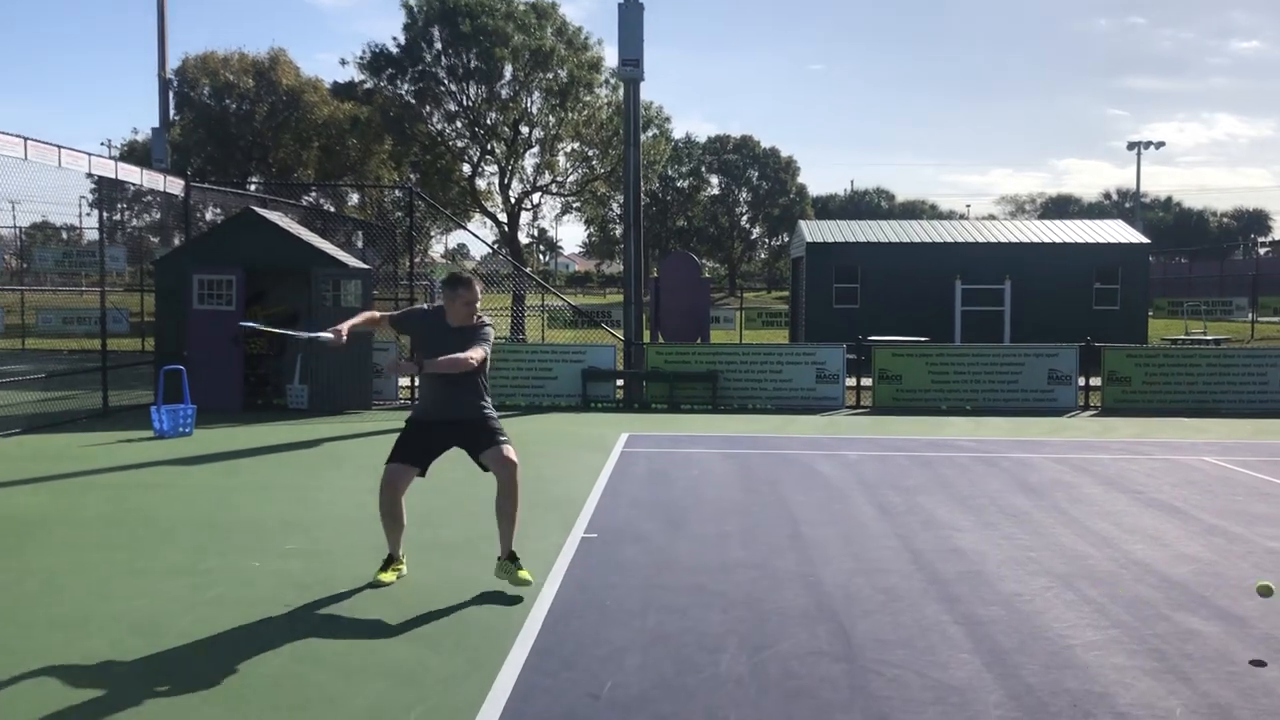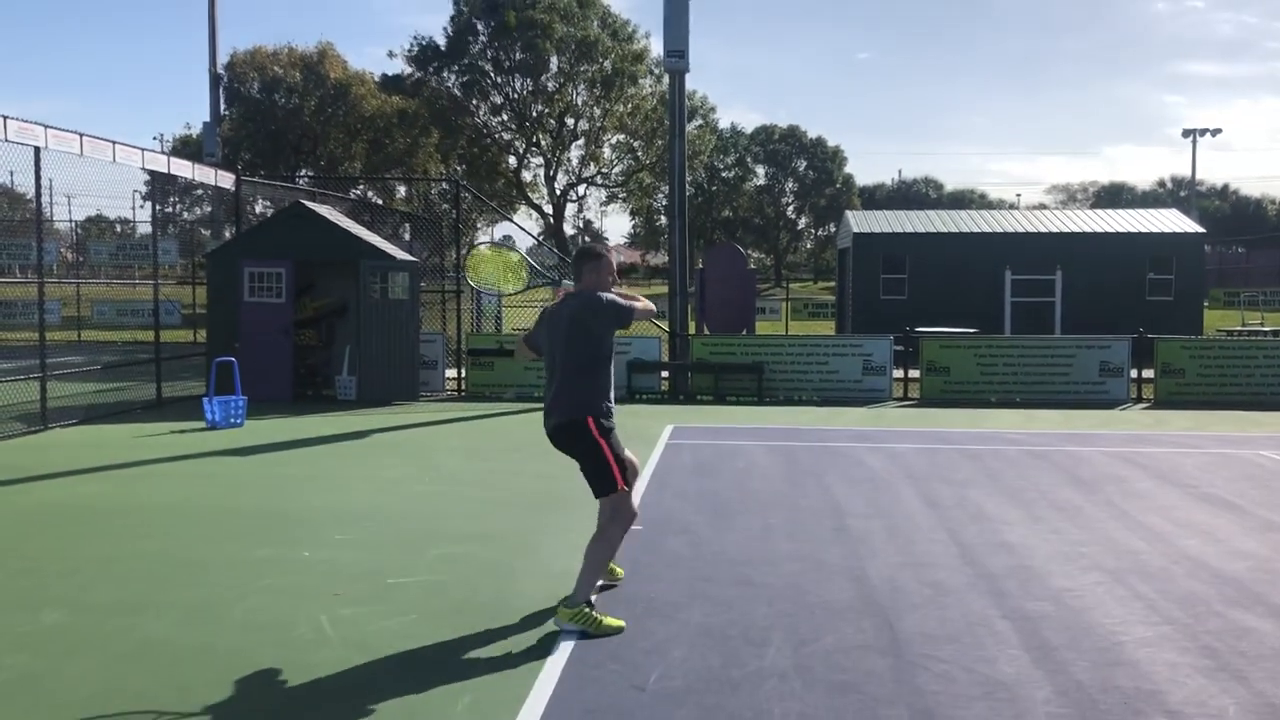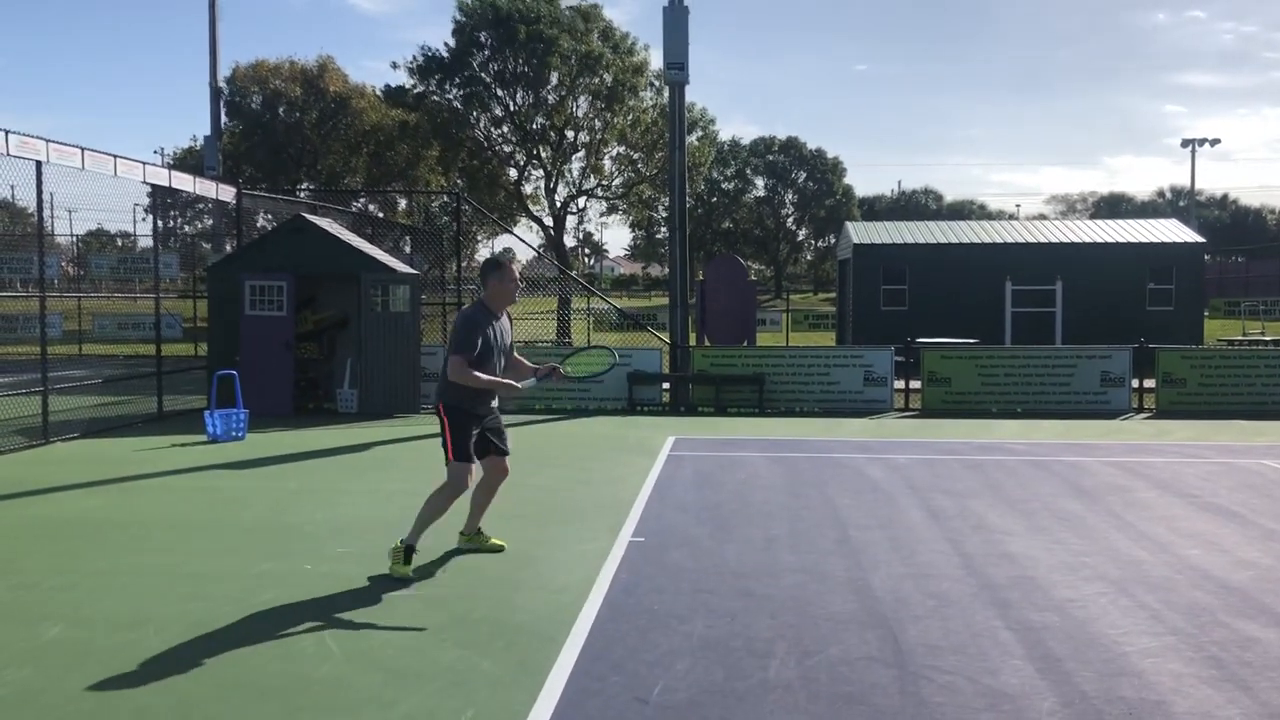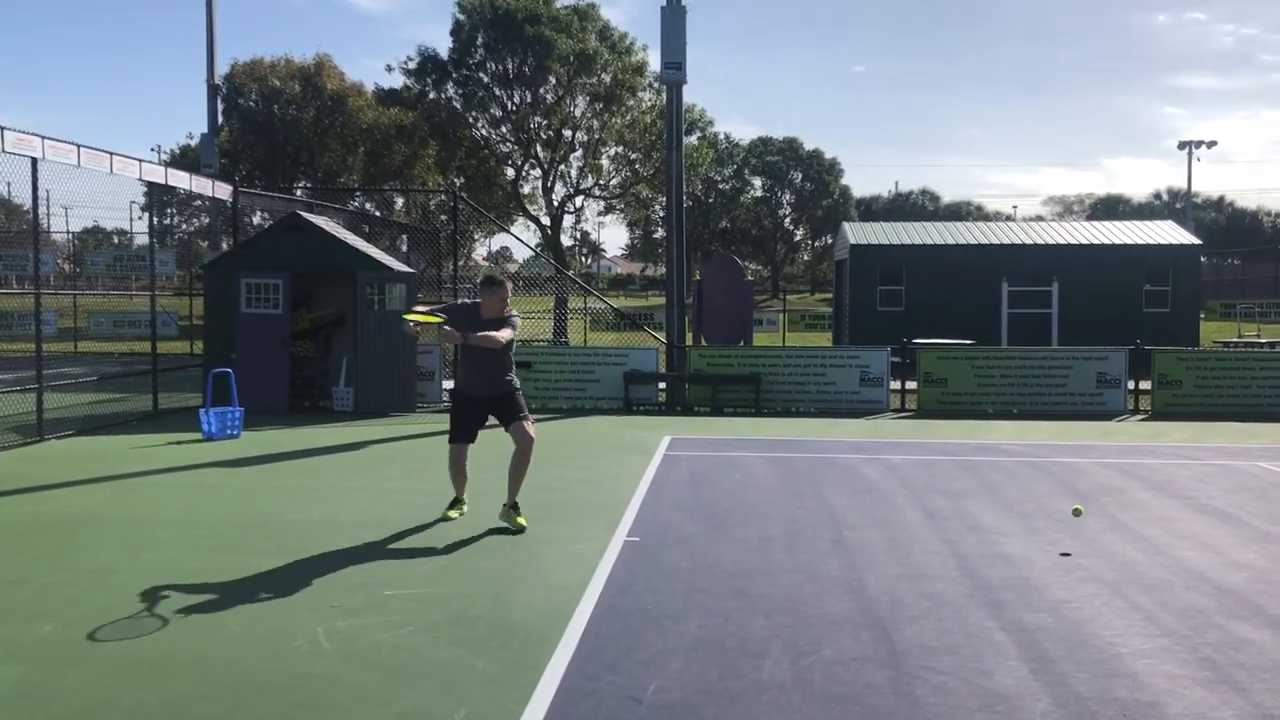
dt=1s
person 1, frame 1
left shoulder: (482, 329)
right shoulder: (423, 317)
left elbow: (469, 360)
right elbow: (377, 317)
left wrist: (420, 366)
right wrist: (346, 326)
left hip: (475, 416)
right hip: (428, 417)
left knee: (508, 465)
right knee: (390, 484)
left ankle: (506, 557)
right ankle: (395, 558)
person 1, frame 2
left shoulder: (553, 312)
right shoulder: (598, 304)
left elbow: (524, 351)
right elbow: (648, 309)
right wrist: (611, 289)
left hip: (562, 421)
right hip: (584, 419)
left knee: (629, 469)
right knee: (621, 510)
left ankle: (599, 562)
right ankle: (576, 605)
person 1, frame 3
left shoulder: (503, 317)
right shoulder: (472, 319)
left elbow: (509, 357)
right elbow: (456, 372)
left wrist: (536, 370)
right wrist: (499, 384)
left hip: (485, 406)
right hip: (455, 407)
left knee: (499, 470)
right knee: (459, 482)
left ankle: (471, 532)
right ankle: (406, 546)
person 1, frame 4
left shoulder: (510, 319)
right shoulder: (462, 309)
left elbow: (499, 339)
right elbow: (421, 311)
left wrist: (462, 338)
left hip: (504, 391)
right hip: (467, 393)
left knee: (526, 438)
right knee: (456, 455)
left ankle: (511, 506)
right ankle: (460, 499)
